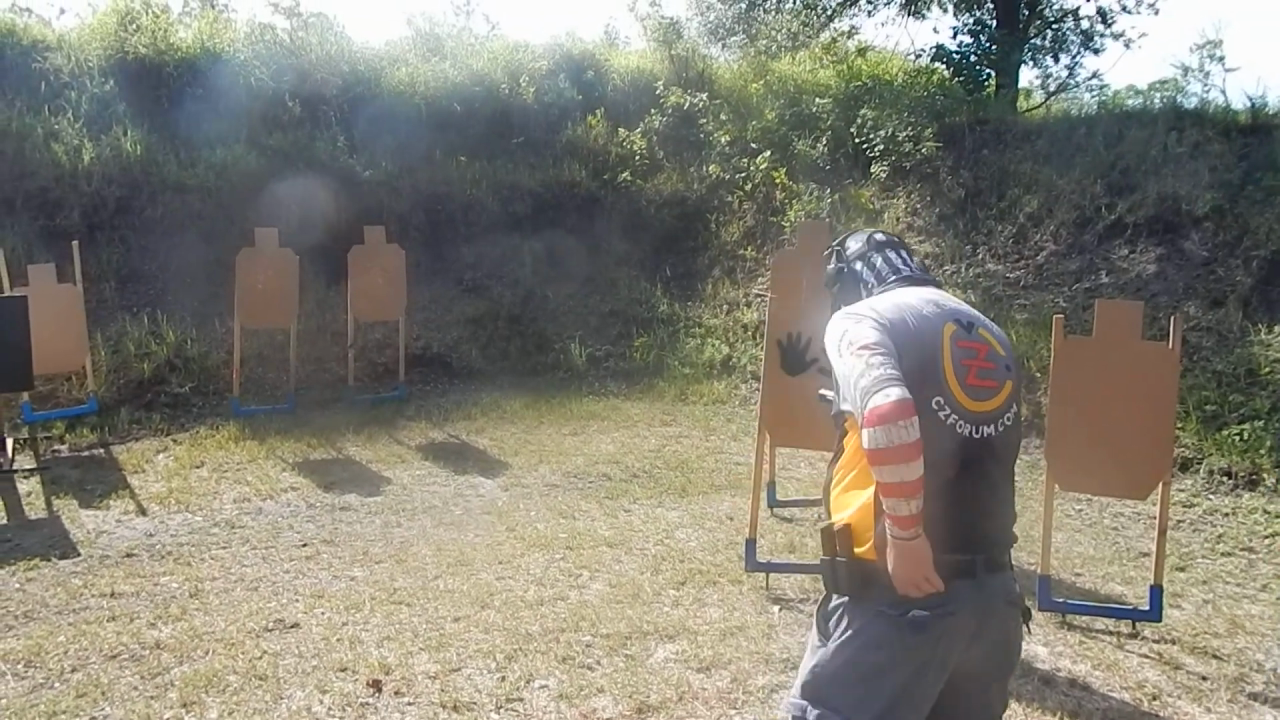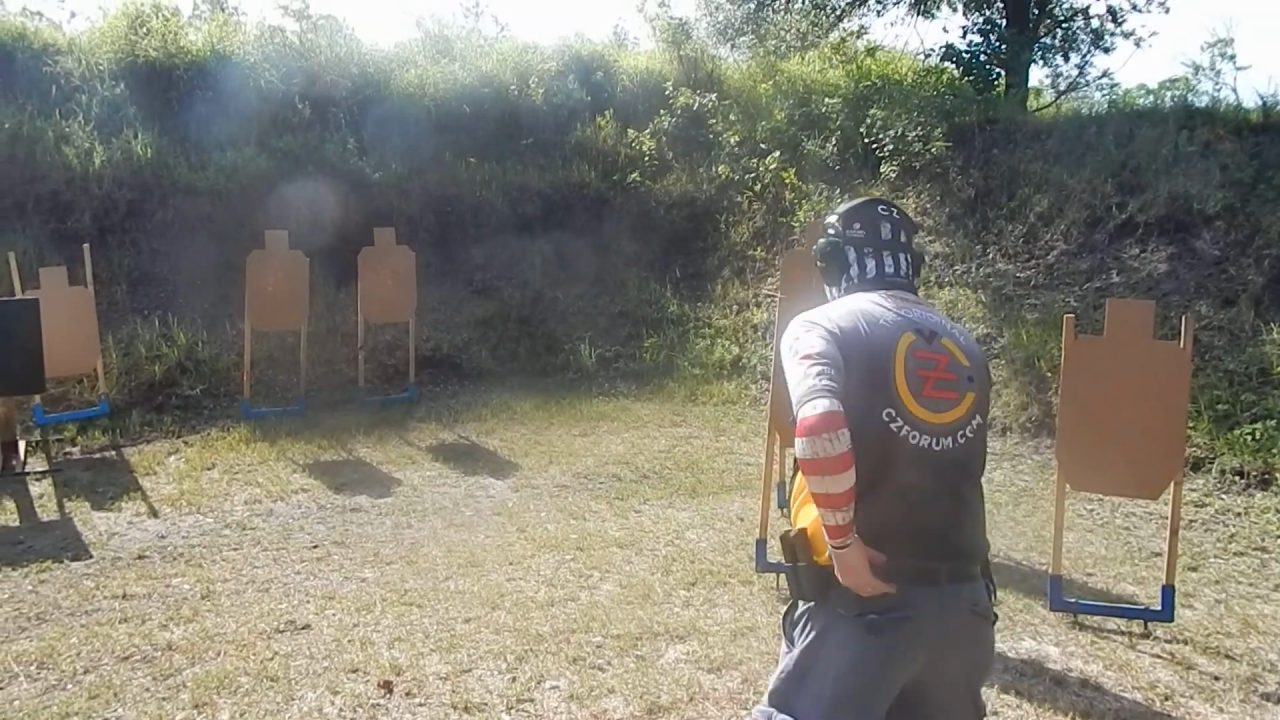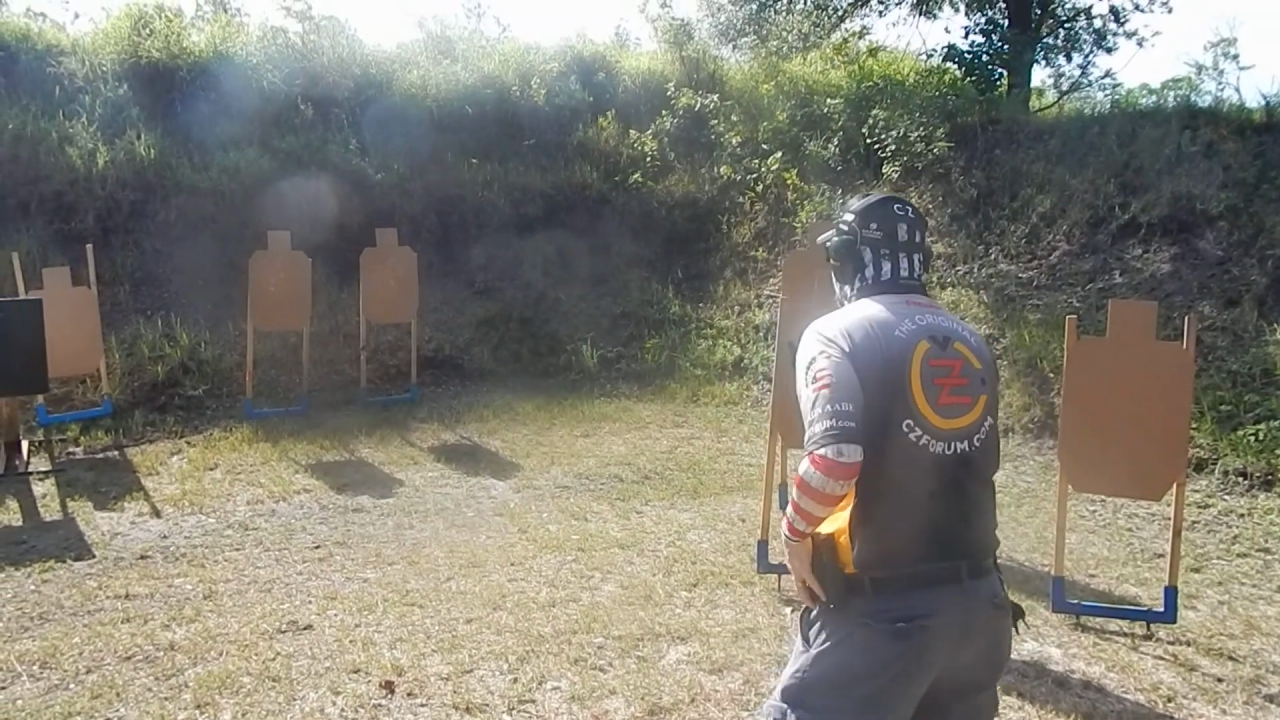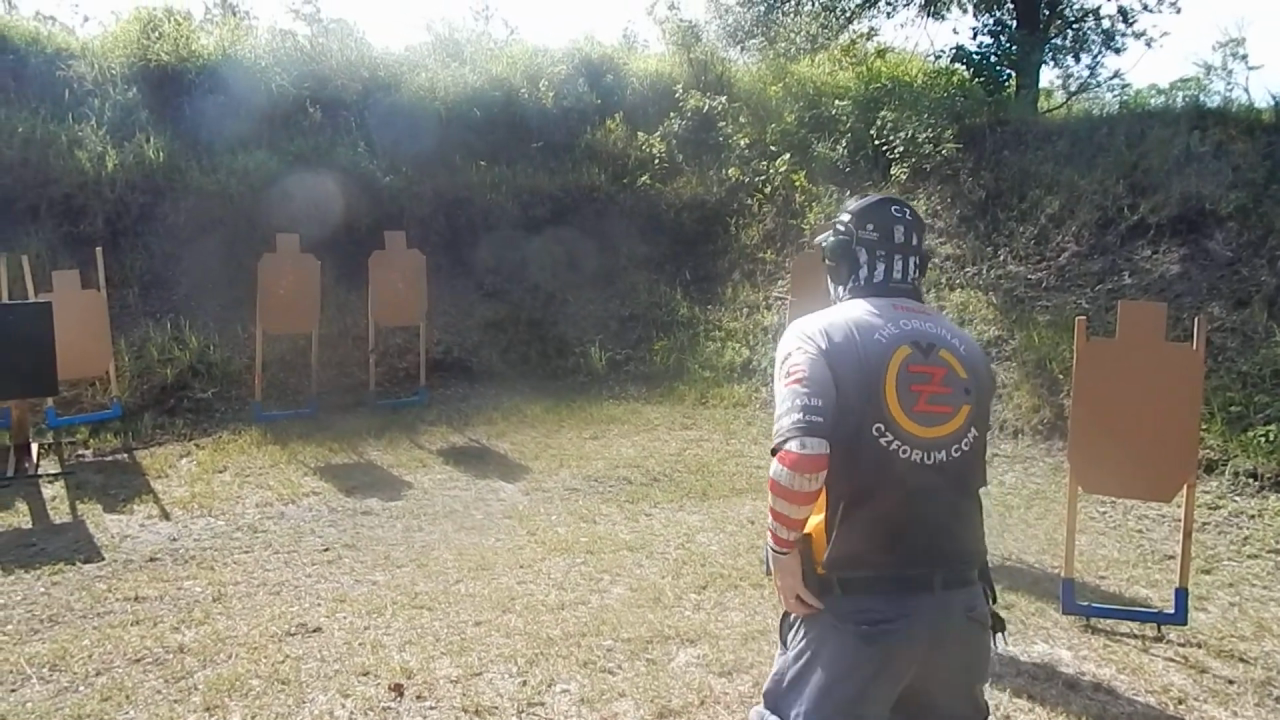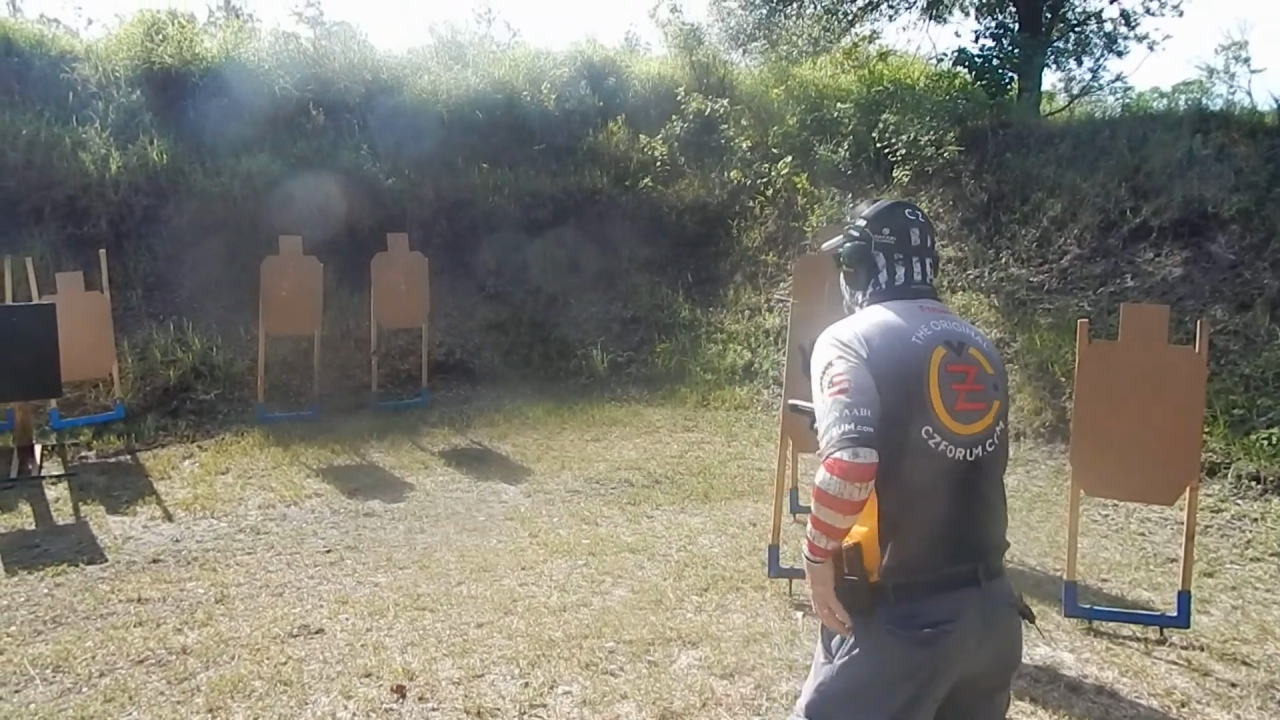
dt=0.4s
person 1, frame 1
left shoulder: (861, 319)
right shoulder: (990, 334)
left elbow: (890, 418)
right elbow: (969, 445)
left wrist: (905, 536)
left hip: (895, 590)
right hip: (991, 589)
person 1, frame 2
left shoulder: (823, 327)
right shoulder: (965, 344)
left elbow: (819, 430)
right elbow: (957, 457)
left wrist: (842, 543)
left hip: (861, 597)
right hip: (962, 595)
person 1, frame 3
left shoulder: (837, 334)
right shoulder: (971, 342)
left elbow: (834, 463)
right elbow: (971, 458)
left wrist: (795, 531)
left hip: (880, 606)
right hip: (976, 595)
person 1, frame 4
left shoulder: (818, 335)
right shoulder: (968, 349)
left elbow: (800, 459)
right elbow: (965, 468)
left wrist: (781, 546)
left hip: (859, 609)
right hip: (959, 603)
person 1, frame 5
left shoulder: (853, 339)
right shoulder: (980, 346)
left elbow: (850, 468)
left wrist: (818, 555)
left hip: (899, 613)
right hip: (989, 599)
